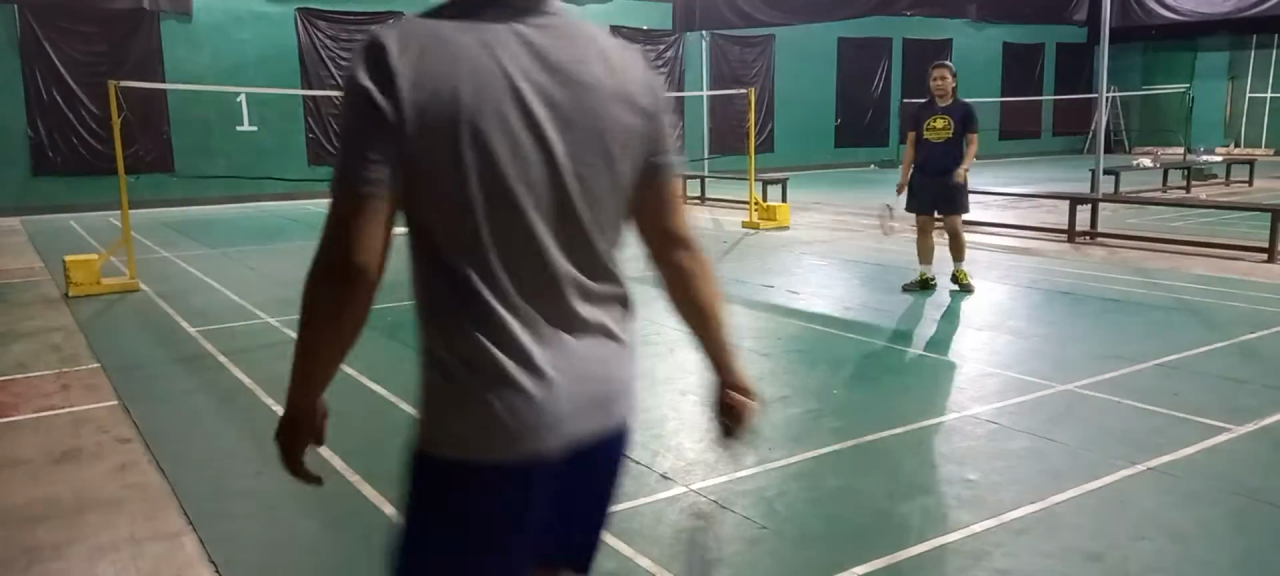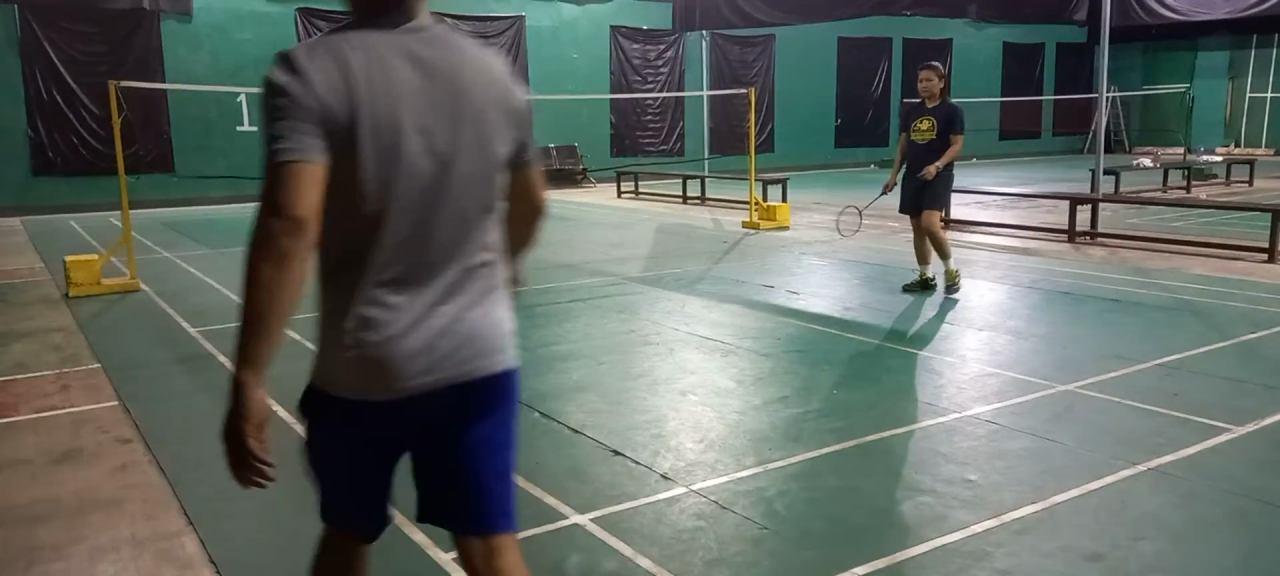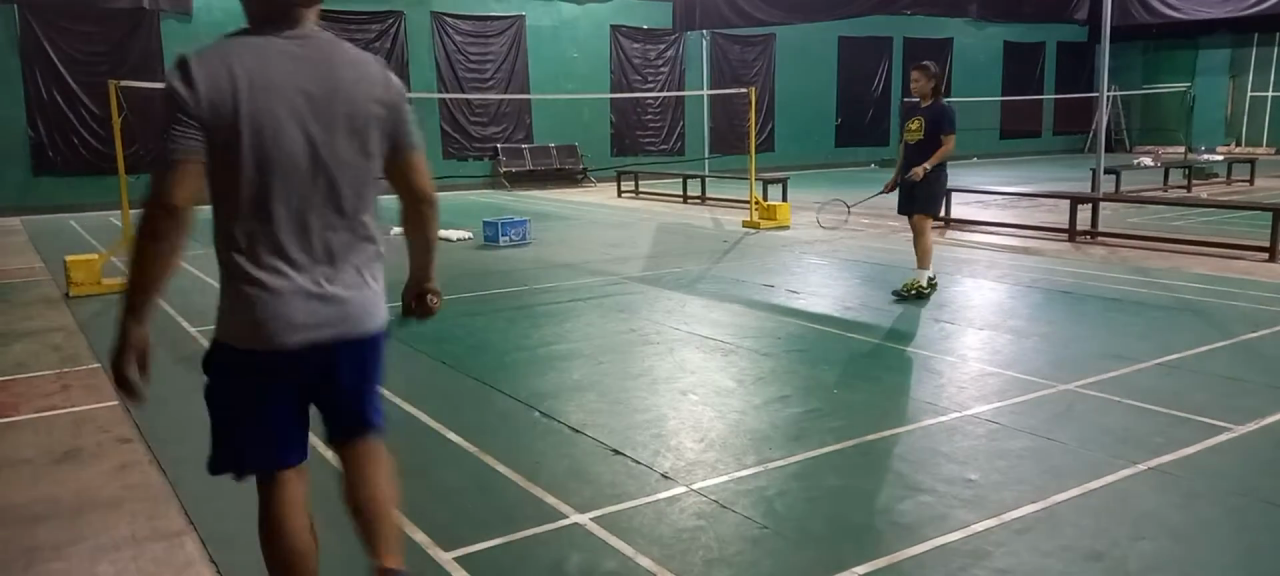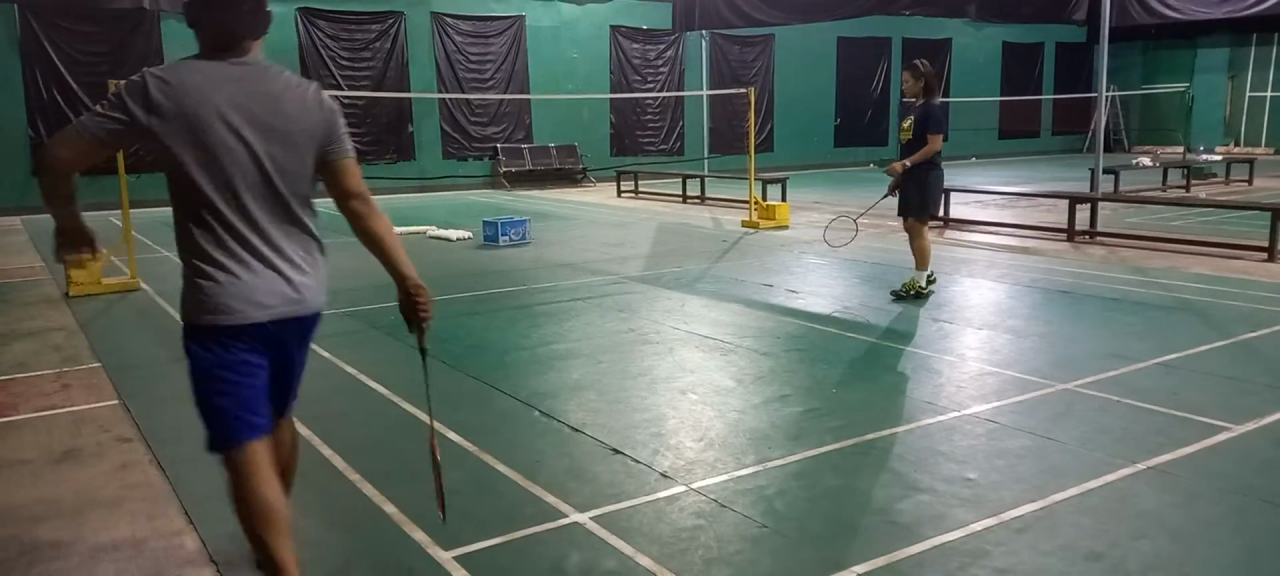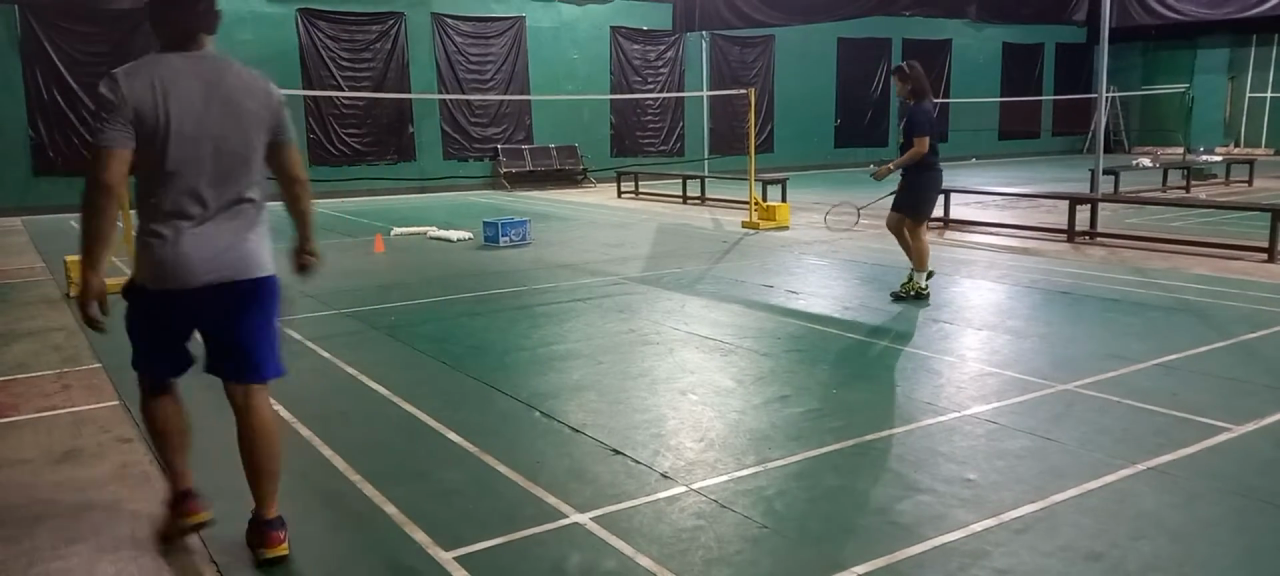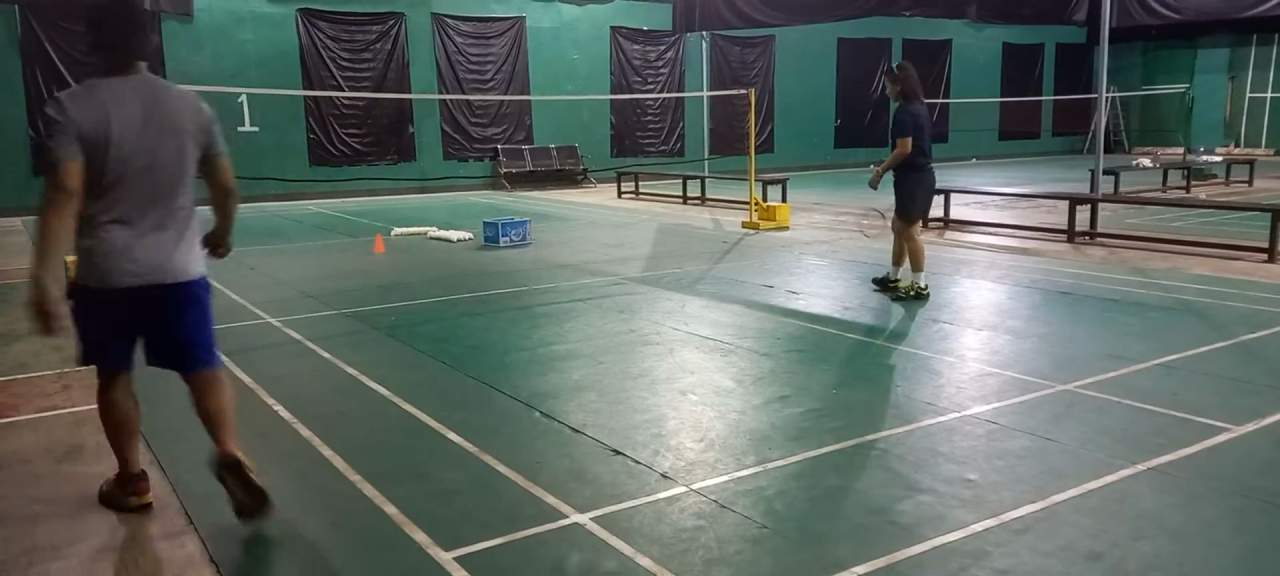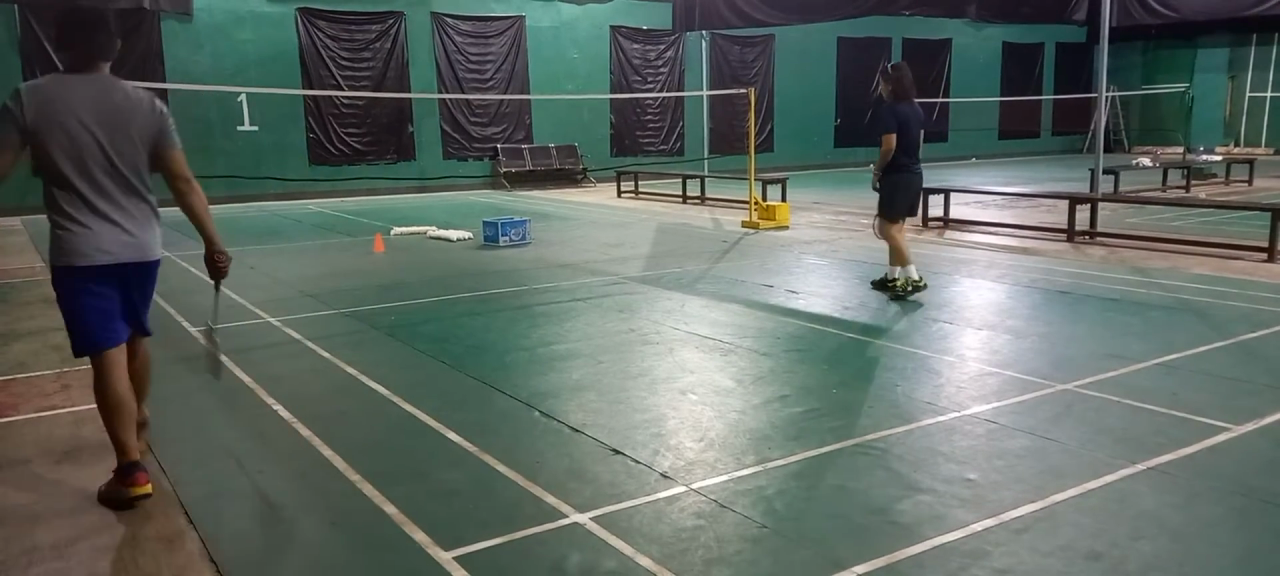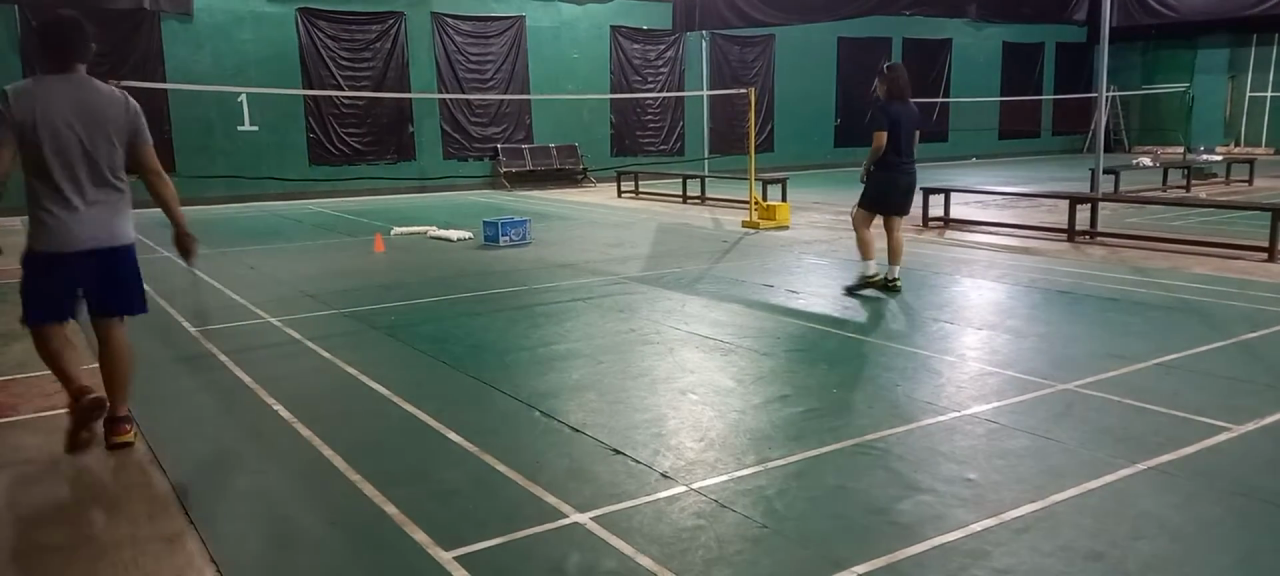
dt=0.3s
person 1, frame 1
left shoulder: (403, 61)
right shoulder: (629, 69)
left elbow: (352, 264)
right elbow: (675, 245)
left wrist: (302, 400)
right wrist: (727, 369)
left hip: (480, 424)
right hip: (598, 401)
person 1, frame 2
left shoulder: (309, 72)
right shoulder: (493, 73)
left elbow: (291, 227)
right elbow: (530, 205)
left wrist: (248, 381)
left hip: (362, 366)
right hip: (479, 356)
left knee: (348, 530)
person 1, frame 3
left shoulder: (203, 74)
right shoulder: (374, 77)
left elbow: (172, 210)
right elbow: (421, 196)
left wrist: (134, 321)
right wrist: (423, 276)
left hip: (262, 325)
right hip: (357, 311)
left knee: (281, 477)
right knee: (362, 441)
person 1, frame 4
left shoulder: (157, 90)
right shoulder: (311, 100)
left elbow: (56, 159)
right elbow: (357, 201)
left wrist: (69, 222)
right wrist: (407, 279)
left hip: (223, 307)
right hip: (300, 297)
left knee: (248, 453)
right knee: (275, 421)
person 1, frame 5
left shoulder: (130, 84)
right shoulder: (259, 90)
left elbow: (108, 184)
right elbow: (295, 182)
left wrist: (91, 275)
right wrist: (305, 241)
left hip: (168, 272)
right hip: (247, 266)
left knee: (158, 383)
right knee: (251, 392)
left ankle: (185, 496)
right ankle: (268, 522)
person 1, frame 6
left shoulder: (73, 106)
right shoulder: (192, 106)
left elbow: (65, 194)
right elbow: (226, 189)
left wrist: (44, 278)
right wrist: (222, 232)
left hip: (107, 273)
right hip: (179, 269)
left knee: (114, 375)
right knee: (204, 369)
left ankle: (132, 479)
right ankle: (232, 456)
person 1, frame 7
right shoulder: (147, 105)
right elbow: (183, 182)
right wrist: (212, 243)
left hip: (81, 254)
right hip: (141, 249)
left knee: (107, 356)
right knee: (135, 340)
left ankle: (132, 470)
right ankle: (132, 423)
person 1, frame 8
right shoulder: (122, 103)
right elbow: (153, 173)
right wrist: (180, 226)
left hip: (54, 240)
right hip: (114, 237)
left knee: (46, 324)
right knee: (111, 326)
left ankle: (82, 394)
right ankle: (119, 418)
person 2, frame 1
left shoulder: (965, 110)
right shoulder: (921, 111)
left elbow: (972, 144)
right elbow: (911, 145)
left wrist: (964, 168)
right wrist: (905, 176)
left hip: (951, 178)
right hip: (923, 177)
left knee: (954, 227)
right knee: (923, 226)
left ankle: (959, 273)
right ankle: (926, 276)
person 2, frame 2
left shoulder: (952, 111)
right shoulder: (910, 111)
left elbow: (956, 145)
right elbow: (903, 146)
left wrist: (937, 166)
right wrist: (893, 175)
left hip: (938, 176)
right hip: (913, 177)
left knee: (930, 224)
right knee: (917, 227)
left ankle: (950, 269)
right ankle: (926, 276)
person 2, frame 3
left shoulder: (943, 110)
right shoulder: (909, 110)
left elbow: (948, 146)
left wrist: (925, 167)
right wrist: (896, 175)
left hip: (931, 177)
right hip: (910, 178)
left knee: (922, 226)
right knee: (916, 228)
left ankle: (921, 284)
right ankle: (927, 276)
person 2, frame 4
left shoulder: (932, 109)
right shoulder: (911, 109)
left elbow: (934, 146)
left wrist: (904, 164)
right wrist: (898, 176)
left hip: (926, 176)
right hip: (910, 177)
left knee: (918, 227)
right knee: (910, 228)
left ankle: (920, 285)
right ankle: (926, 274)
person 2, frame 5
left shoulder: (919, 111)
right shoulder: (916, 109)
left elbow: (921, 148)
left wrist: (891, 167)
right wrist: (900, 172)
left hip: (924, 177)
right hip: (915, 177)
left knee: (915, 229)
right knee: (894, 223)
left ankle: (920, 285)
right ankle: (921, 269)
person 2, frame 6
left shoulder: (904, 112)
right shoulder: (919, 108)
left elbow: (904, 149)
left wrist: (880, 171)
left hip: (913, 178)
right hip: (918, 176)
left knee: (909, 230)
right knee: (899, 228)
left ankle: (919, 286)
right ankle: (893, 277)
person 2, frame 7
left shoulder: (890, 110)
right shoulder: (915, 109)
left elbow: (889, 147)
right elbow: (918, 142)
left wrist: (877, 172)
left hip: (896, 177)
right hip: (913, 175)
left knee: (888, 230)
right knee: (895, 228)
left ankle: (914, 279)
right ankle: (893, 278)
person 2, frame 8
left shoulder: (883, 109)
right shoulder: (912, 110)
left elbow: (879, 144)
right elbow: (914, 143)
left wrist: (866, 166)
left hip: (886, 175)
right hip: (907, 175)
left knee: (860, 223)
right knee: (894, 227)
left ankle: (869, 274)
right ankle: (892, 278)
